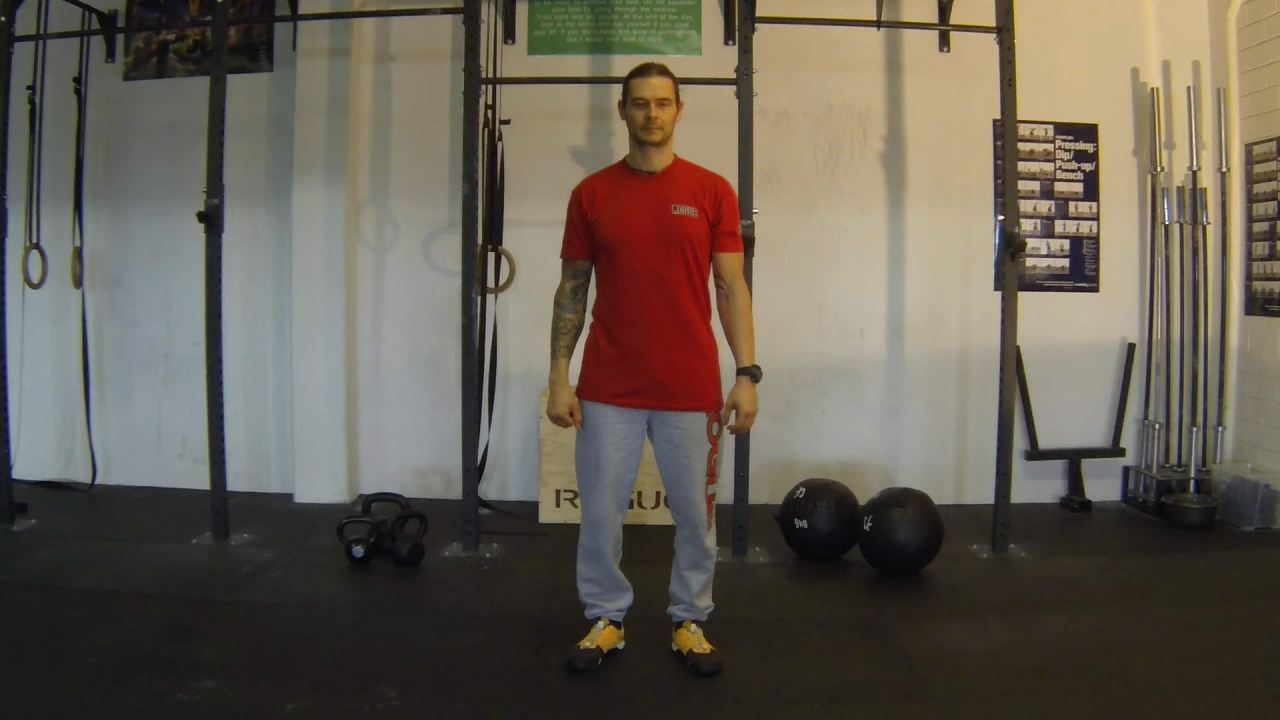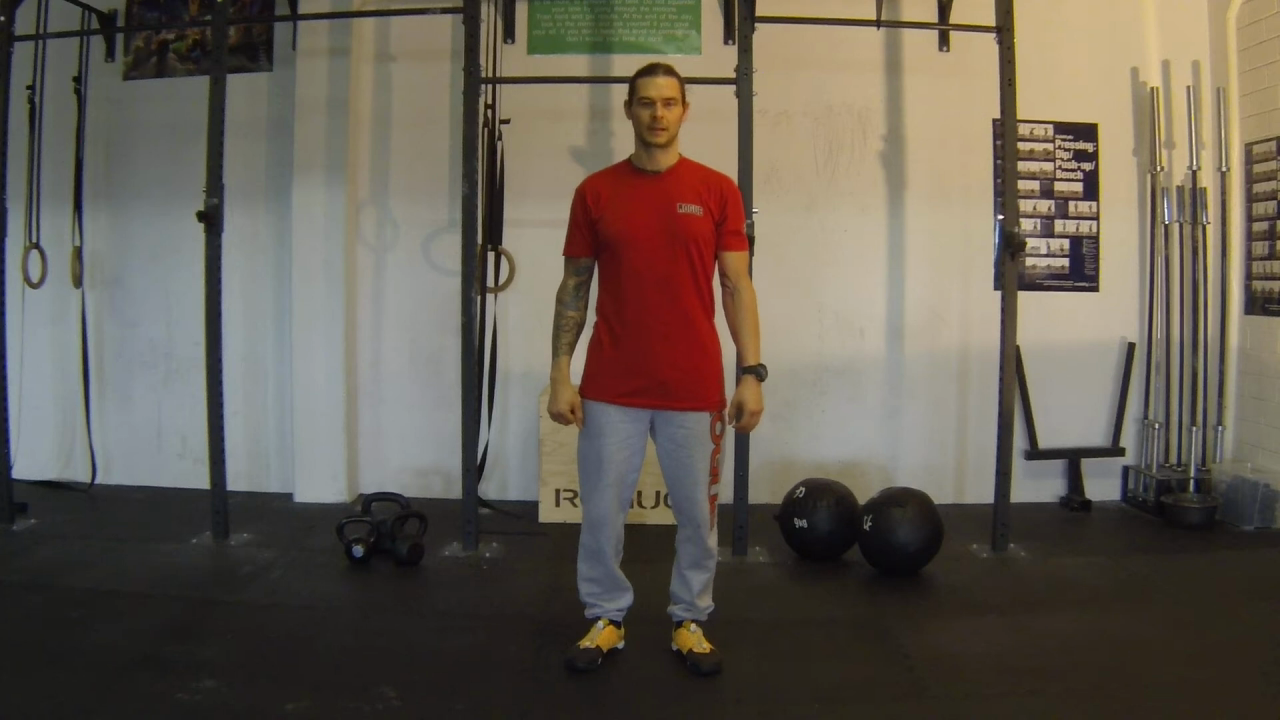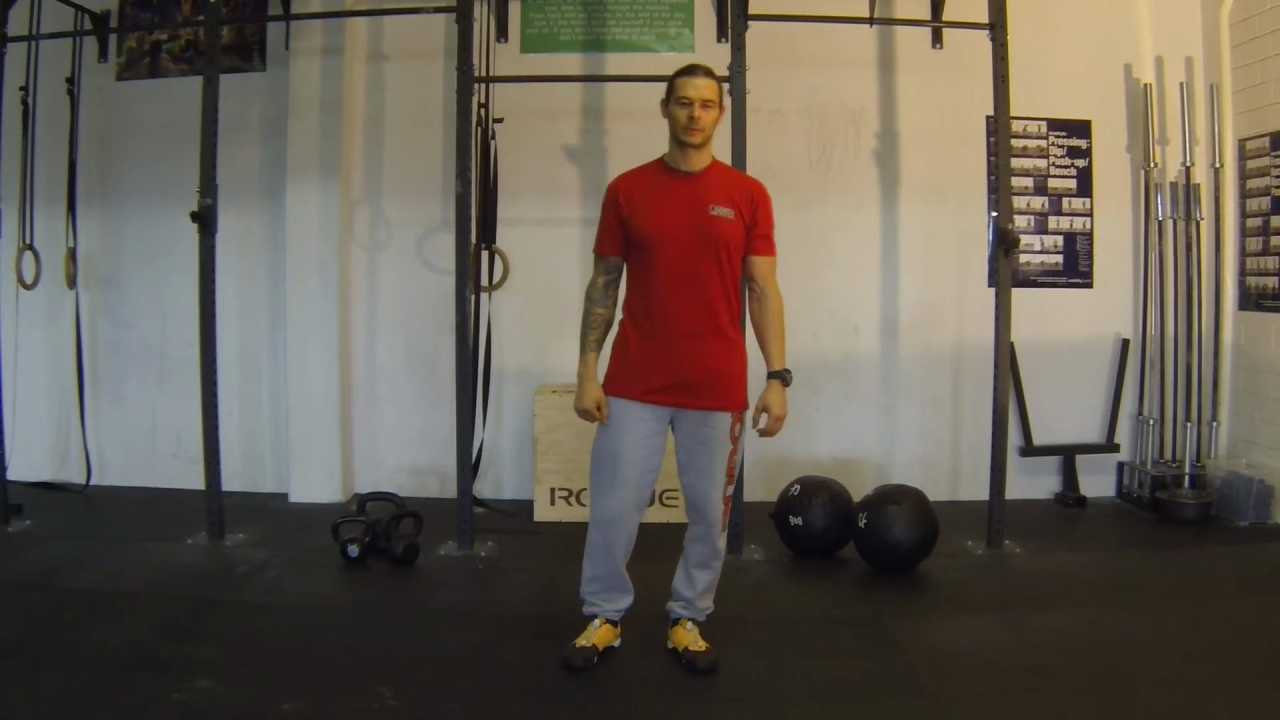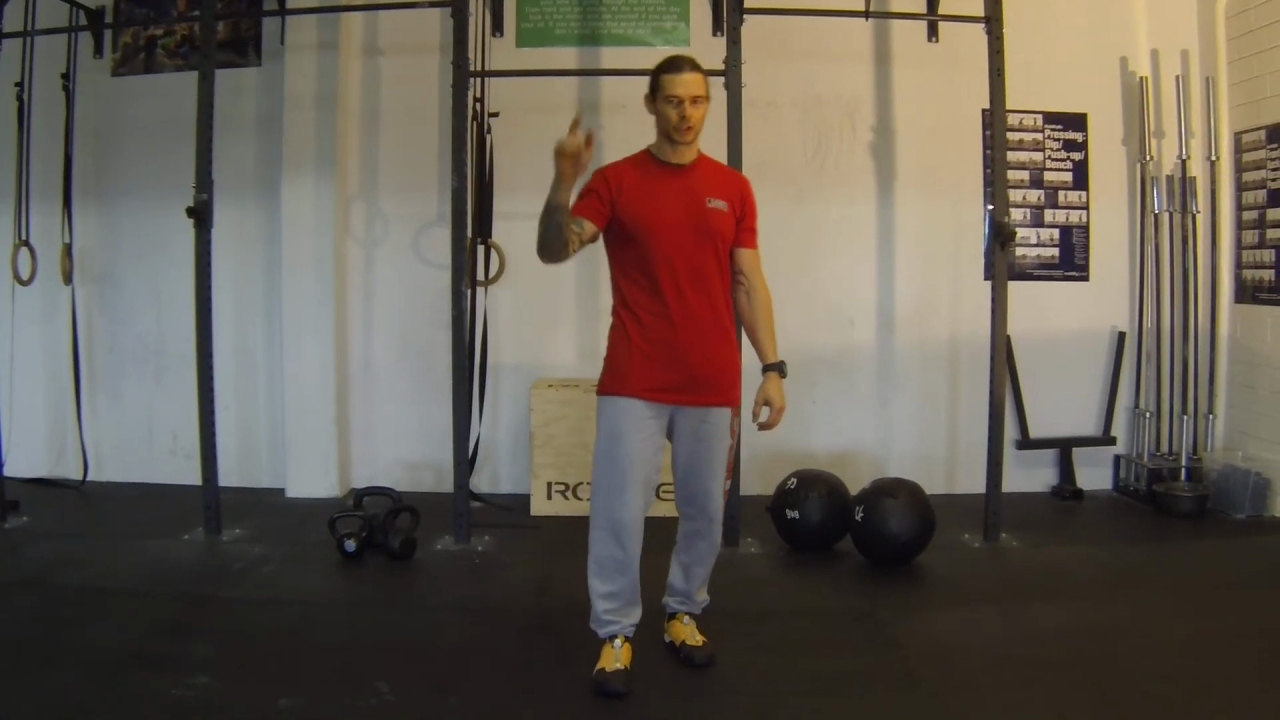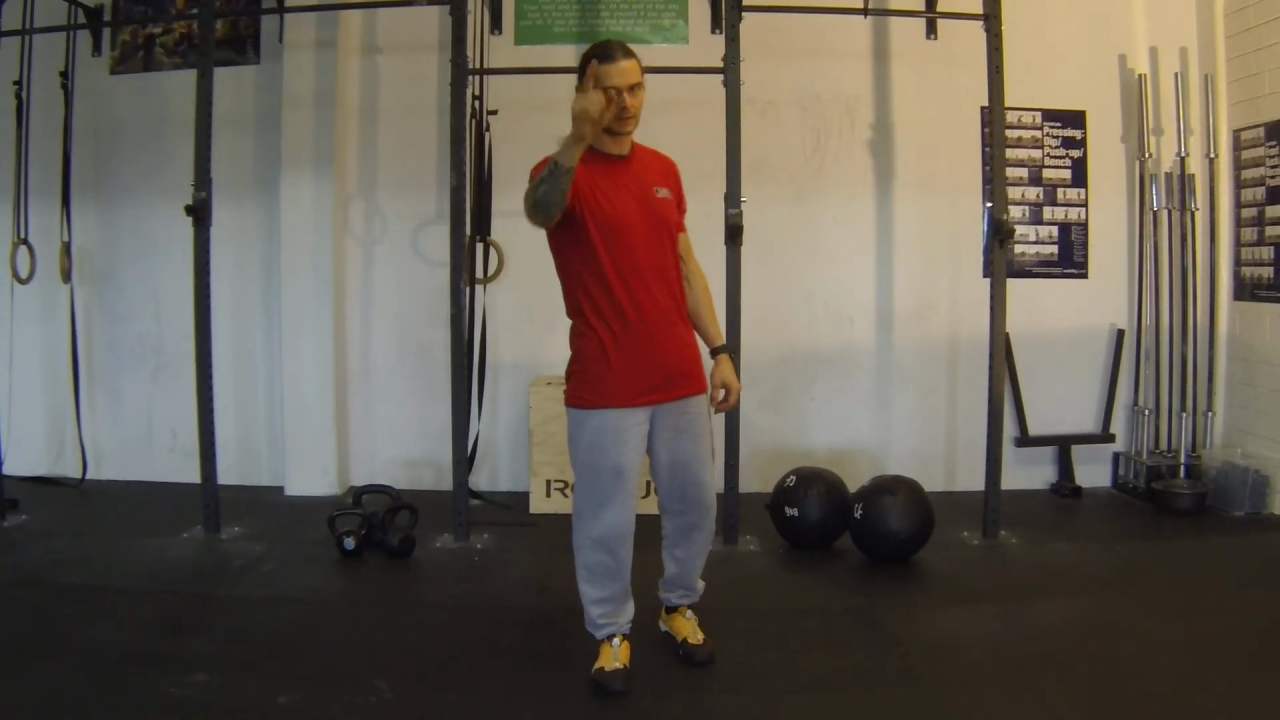
dt=1s
person 1, frame 1
left shoulder: (713, 191)
right shoulder: (591, 193)
left elbow: (731, 287)
right elbow: (572, 290)
left wrist: (747, 374)
right wrist: (559, 377)
left hip: (691, 389)
right hip: (609, 388)
left knee: (695, 513)
right knee: (600, 511)
left ankle: (689, 620)
right ankle: (605, 618)
person 1, frame 2
left shoulder: (717, 191)
right shoulder: (595, 192)
left elbow: (737, 286)
right elbow: (574, 287)
left wrist: (752, 373)
right wrist: (560, 374)
left hip: (694, 388)
right hip: (612, 388)
left knee: (698, 513)
right knee: (602, 511)
left ankle: (690, 620)
right ankle: (605, 618)
person 1, frame 3
left shoulder: (747, 195)
right shoulder: (626, 190)
left elbow: (762, 289)
right elbow: (603, 284)
left wrist: (777, 376)
right wrist: (587, 371)
left hip: (716, 387)
right hip: (635, 382)
left knee: (709, 513)
right knee: (613, 508)
left ankle: (688, 619)
right ankle: (603, 616)
person 1, frame 4
left shoulder: (732, 186)
right shoulder: (614, 180)
left elbow: (748, 283)
right elbow: (553, 250)
left wrist: (772, 367)
right wrist: (563, 181)
left hip: (712, 381)
right hip: (634, 381)
left knee: (705, 509)
right knee: (619, 510)
left ankle: (684, 613)
right ankle: (615, 633)
person 1, frame 5
left shoulder: (664, 170)
right shoulder: (563, 171)
left elbow: (685, 266)
right elbow: (539, 212)
left wrist: (719, 351)
right wrist: (575, 135)
left hip: (680, 377)
right hip: (605, 385)
left knee: (694, 503)
right knee: (606, 516)
left ankle: (679, 606)
right ankle: (611, 633)
